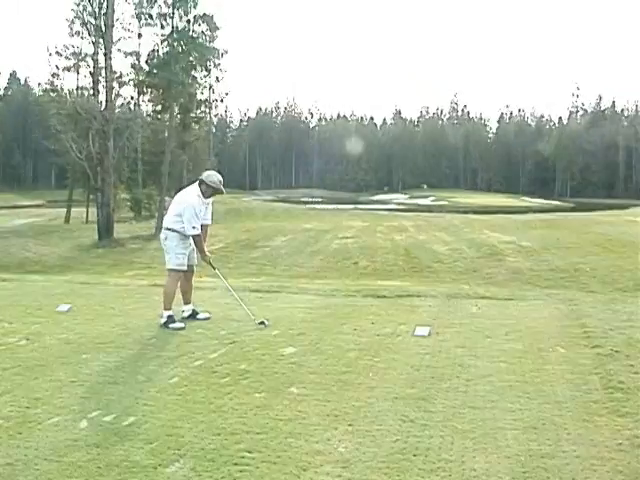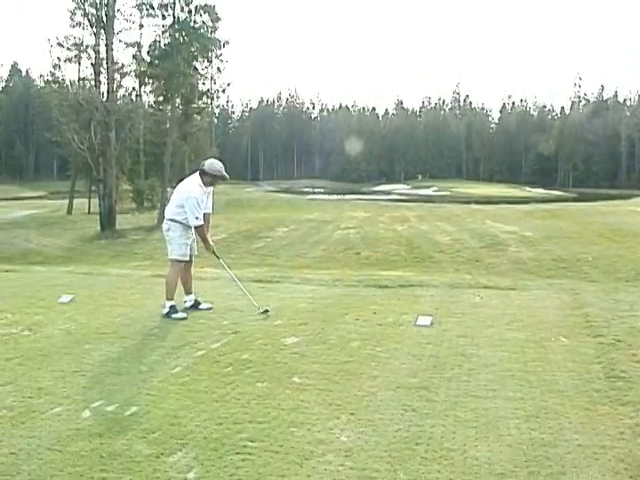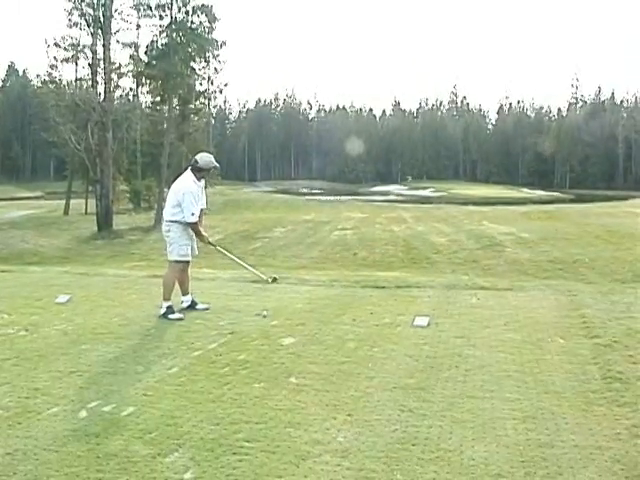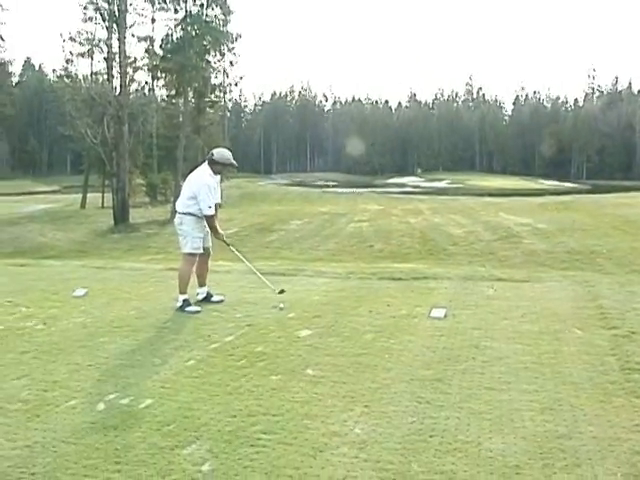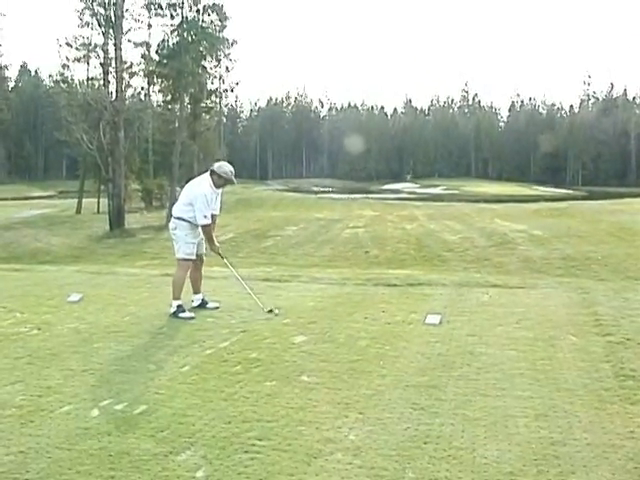
dt=0.4s
person 1, frame 1
left shoulder: (205, 196)
right shoulder: (191, 200)
left elbow: (205, 223)
right elbow: (194, 231)
left wrist: (204, 246)
right wrist: (203, 253)
left hip: (186, 236)
right hip: (174, 236)
left knee: (188, 272)
right knee: (175, 275)
left ankle: (188, 310)
right ankle: (167, 316)
person 1, frame 2
left shoulder: (207, 185)
right shoulder: (193, 191)
left elbow: (206, 212)
right elbow: (197, 222)
left wrist: (207, 237)
right wrist: (207, 243)
left hip: (187, 226)
right hip: (175, 226)
left knee: (188, 264)
right knee: (177, 265)
left ankle: (190, 300)
right ankle: (169, 307)
person 1, frame 3
left shoulder: (198, 180)
right shoulder: (188, 187)
left elbow: (200, 207)
right elbow: (191, 218)
left wrist: (201, 230)
right wrist: (201, 235)
left hip: (185, 226)
right hip: (176, 227)
left knee: (185, 265)
right knee: (175, 266)
left ankle: (187, 301)
right ankle: (166, 307)
person 1, frame 4
left shoulder: (214, 175)
right shoulder: (204, 180)
left elbow: (214, 203)
right elbow: (208, 212)
left wrist: (216, 226)
right wrist: (216, 231)
left hip: (198, 219)
right hip: (188, 220)
left knee: (205, 255)
right knee: (190, 259)
left ankle: (203, 293)
right ankle: (182, 300)
person 1, frame 5
left shoulder: (215, 186)
right shoulder: (202, 190)
left elbow: (213, 213)
right elbow: (204, 222)
left wrist: (212, 237)
right wrist: (212, 243)
left hip: (194, 226)
right hip: (182, 225)
left knee: (198, 262)
right knee: (184, 265)
left ankle: (198, 299)
right ankle: (176, 306)
